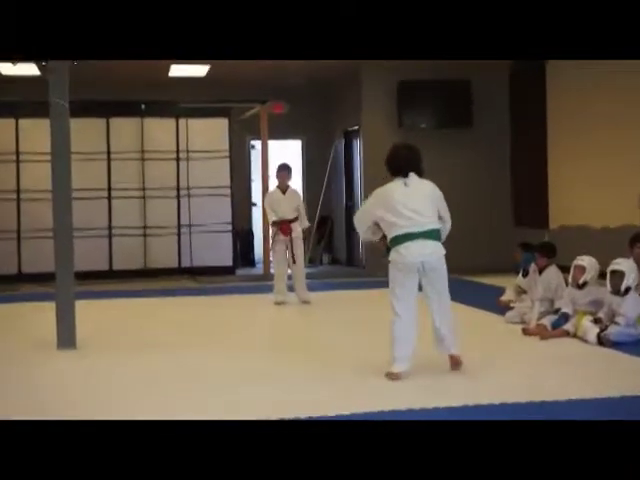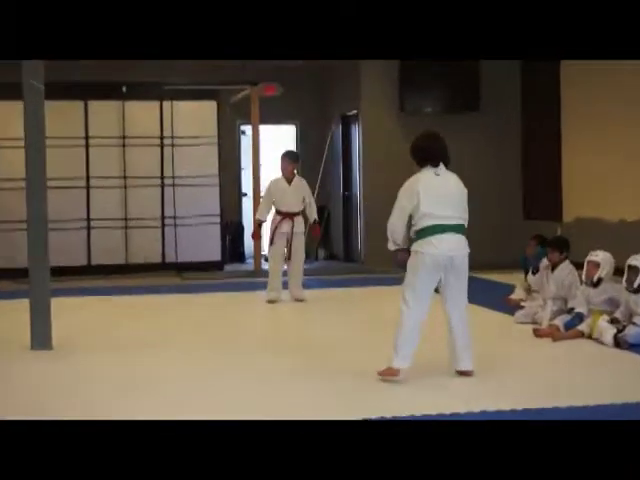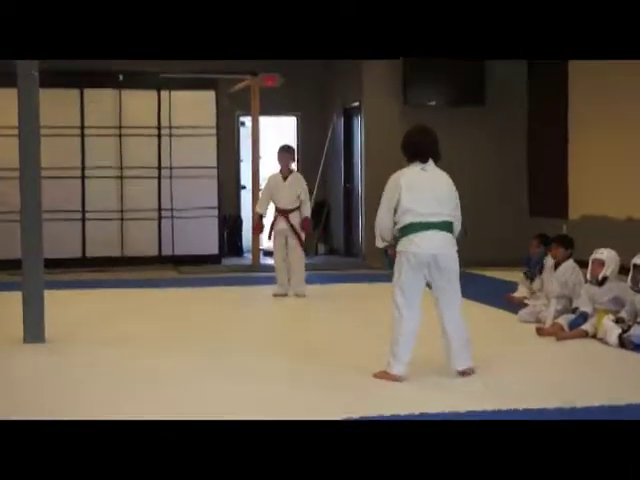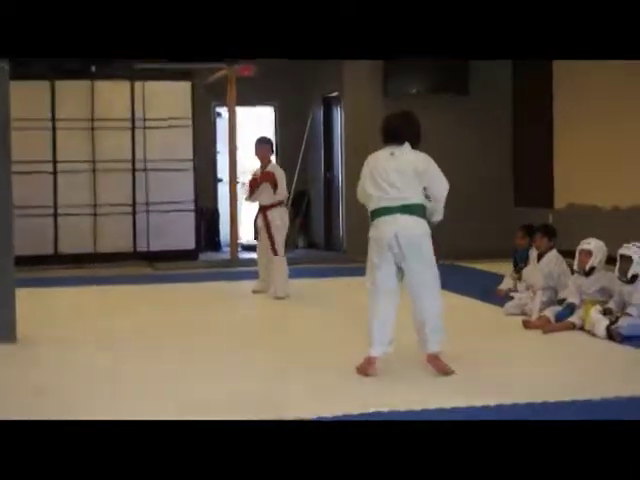
dt=0.4s
person 1, frame 1
left shoulder: (384, 194)
right shoulder: (430, 187)
left elbow: (361, 220)
right elbow: (446, 220)
left wrist: (380, 234)
left hip: (403, 253)
right hip: (433, 250)
left knee: (402, 311)
right knee: (440, 304)
left ankle: (398, 366)
right ankle: (452, 353)
person 1, frame 2
left shoulder: (415, 183)
right shoulder: (456, 182)
left elbow: (397, 221)
right elbow: (463, 217)
left wrist: (398, 247)
left hip: (428, 248)
right hip: (457, 245)
left knee: (413, 306)
right knee: (457, 306)
left ankle: (398, 364)
right ankle: (464, 363)
person 1, frame 3
left shoulder: (399, 178)
right shoulder: (445, 179)
left elbow: (384, 218)
right elbow: (456, 218)
left wrist: (387, 242)
left hip: (412, 245)
right hip: (443, 244)
left knee: (406, 308)
right knee: (450, 305)
left ankle: (397, 367)
right ankle: (462, 362)
person 1, frame 4
left shoulder: (372, 161)
right shoulder: (421, 160)
left elbow: (363, 195)
right elbow: (440, 191)
right wrist: (433, 215)
left hip: (382, 229)
right hip: (413, 227)
left knee: (382, 293)
right knee: (425, 289)
left ankle: (373, 355)
right ankle: (433, 352)
person 2, frame 1
left shoulder: (295, 194)
right shoulder: (270, 195)
left elbow: (301, 212)
right elbow: (270, 213)
left wrist: (305, 229)
right wrist: (279, 224)
left hip: (295, 231)
right hip: (278, 232)
left knee: (298, 264)
right knee: (279, 265)
left ankle: (302, 294)
right ankle: (280, 296)
person 2, frame 2
left shoulder: (302, 184)
right shoulder: (275, 184)
left elbow: (310, 204)
right elbow: (265, 203)
left wrist: (314, 223)
right wrist: (258, 225)
left hip: (297, 224)
right hip: (279, 223)
left knee: (297, 260)
right knee: (275, 259)
left ankle: (296, 292)
right ankle: (273, 293)
person 2, frame 3
left shoulder: (299, 179)
right shoulder: (272, 179)
left elbow: (306, 200)
right elbow: (264, 199)
left wrist: (306, 219)
right wrist: (258, 219)
left hip: (295, 220)
right hip: (279, 220)
left knee: (296, 254)
right knee: (279, 256)
left ankle: (298, 288)
right ankle: (282, 287)
person 2, frame 4
left shoulder: (277, 172)
right shoulder: (257, 173)
left elbow: (282, 195)
right elbow: (250, 197)
left wrist: (273, 184)
right wrist: (252, 188)
left hip: (277, 216)
right hip: (263, 216)
left knee: (276, 253)
right knee: (263, 253)
left ankle: (281, 289)
right ankle: (265, 283)
